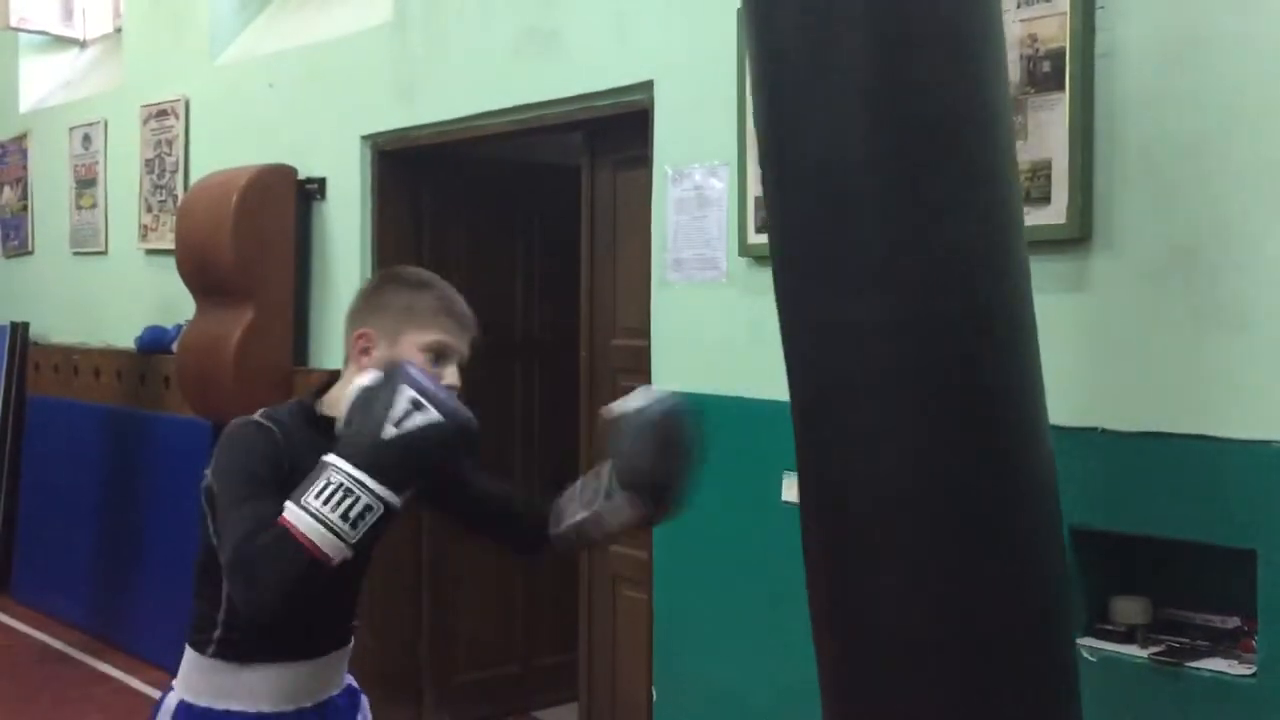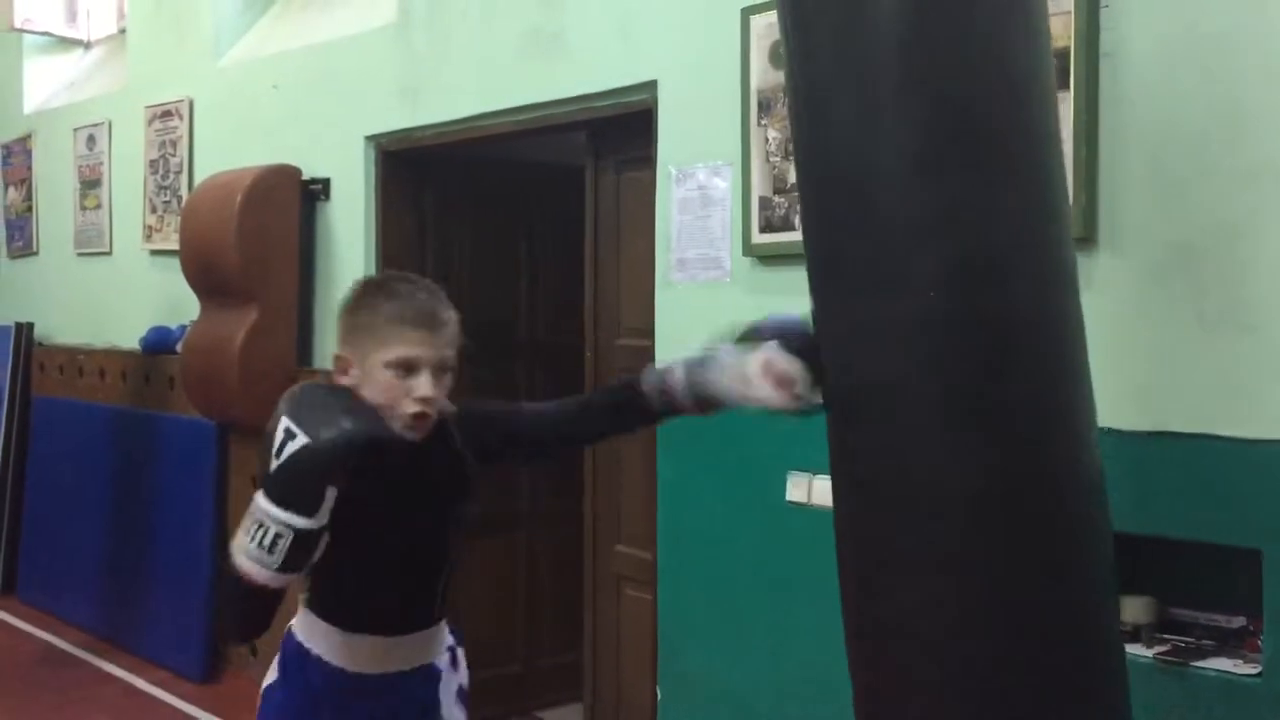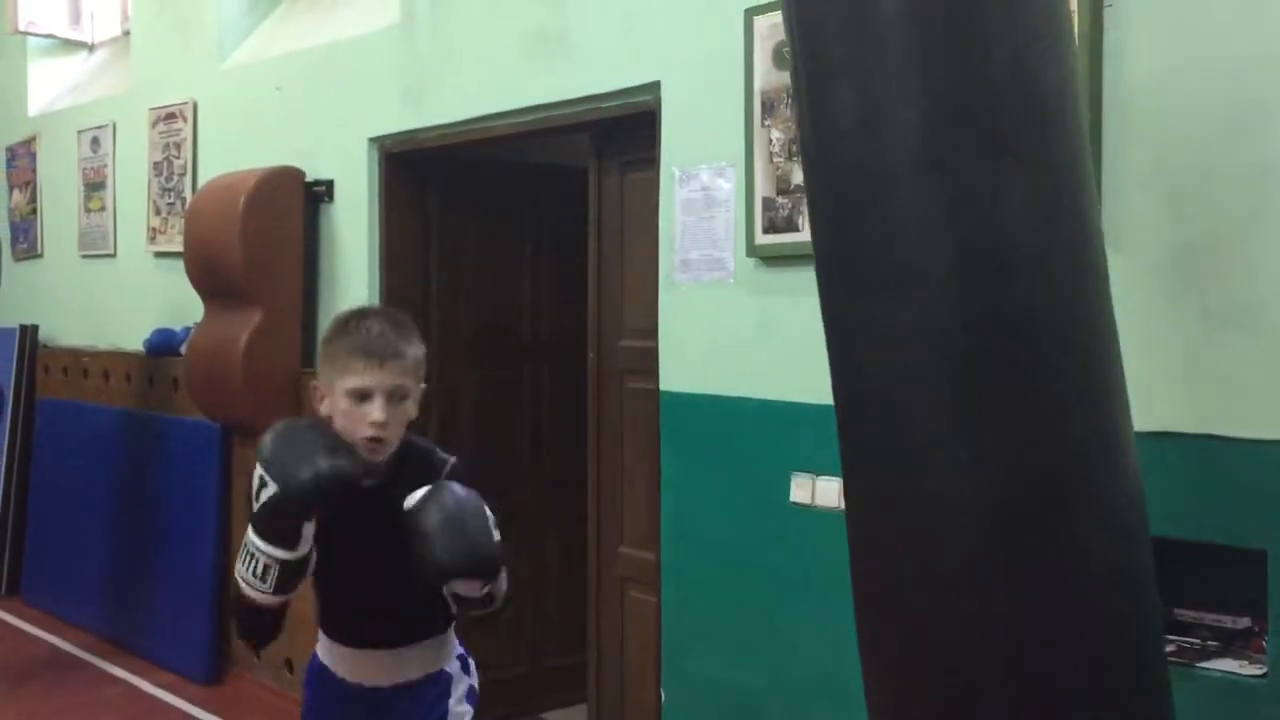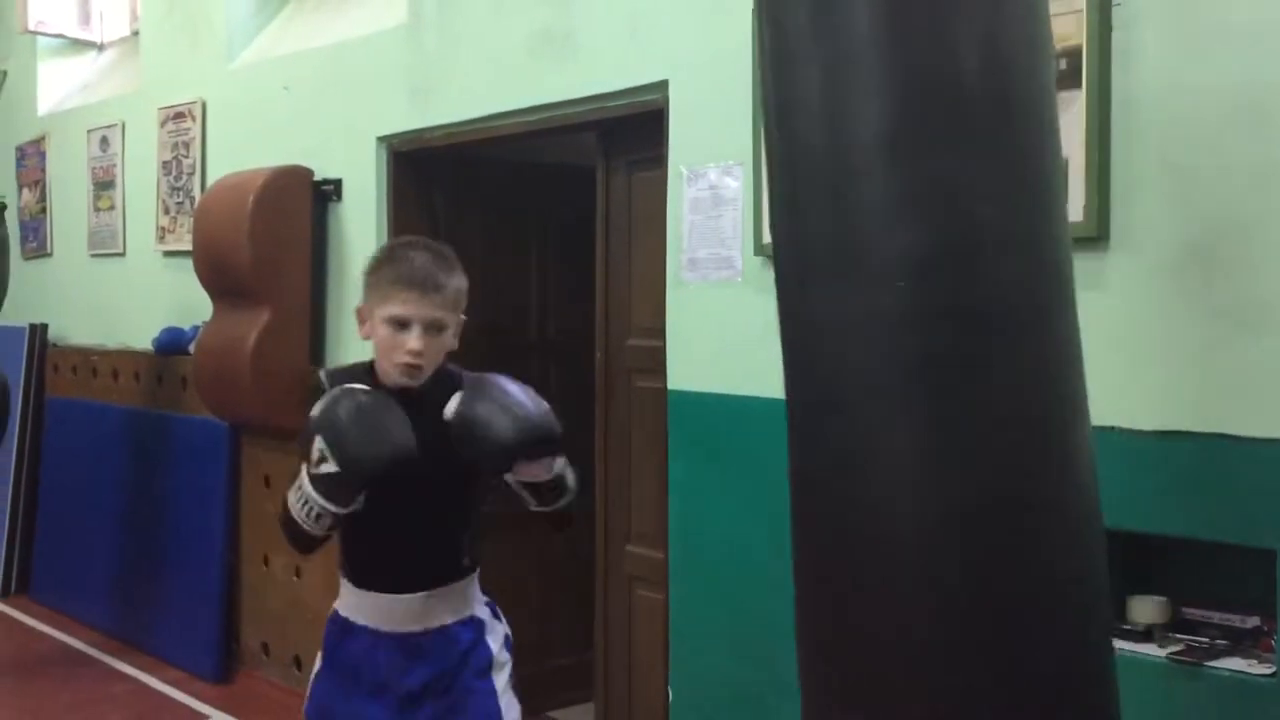
dt=0.3s
person 1, frame 1
left shoulder: (412, 445)
right shoulder: (255, 443)
left elbow: (528, 529)
right elbow: (260, 590)
left wrist: (623, 486)
right wrist: (364, 468)
person 1, frame 2
left shoulder: (459, 435)
right shoulder: (314, 454)
left elbow: (587, 416)
right elbow: (241, 622)
left wrist: (721, 374)
right wrist: (292, 486)
right hip: (319, 672)
person 1, frame 3
left shoulder: (440, 480)
right shoulder: (303, 480)
left elbow: (484, 603)
right elbow: (253, 629)
left wrist: (474, 565)
right wrist: (275, 518)
left hip: (429, 686)
right hip: (337, 683)
person 1, frame 4
left shoulder: (469, 403)
right shoulder: (340, 403)
left elbow: (554, 498)
right elbow: (304, 540)
left wrist: (535, 452)
right wrist: (329, 471)
left hip: (455, 633)
right hip: (359, 635)
